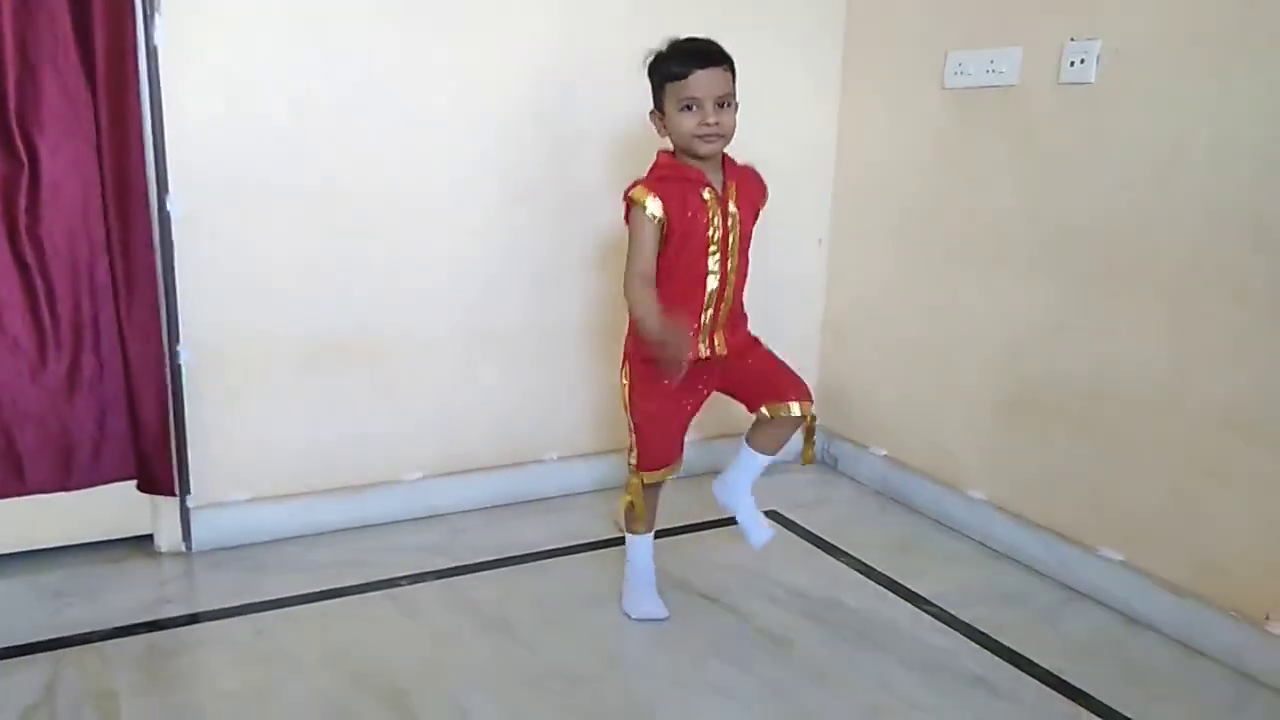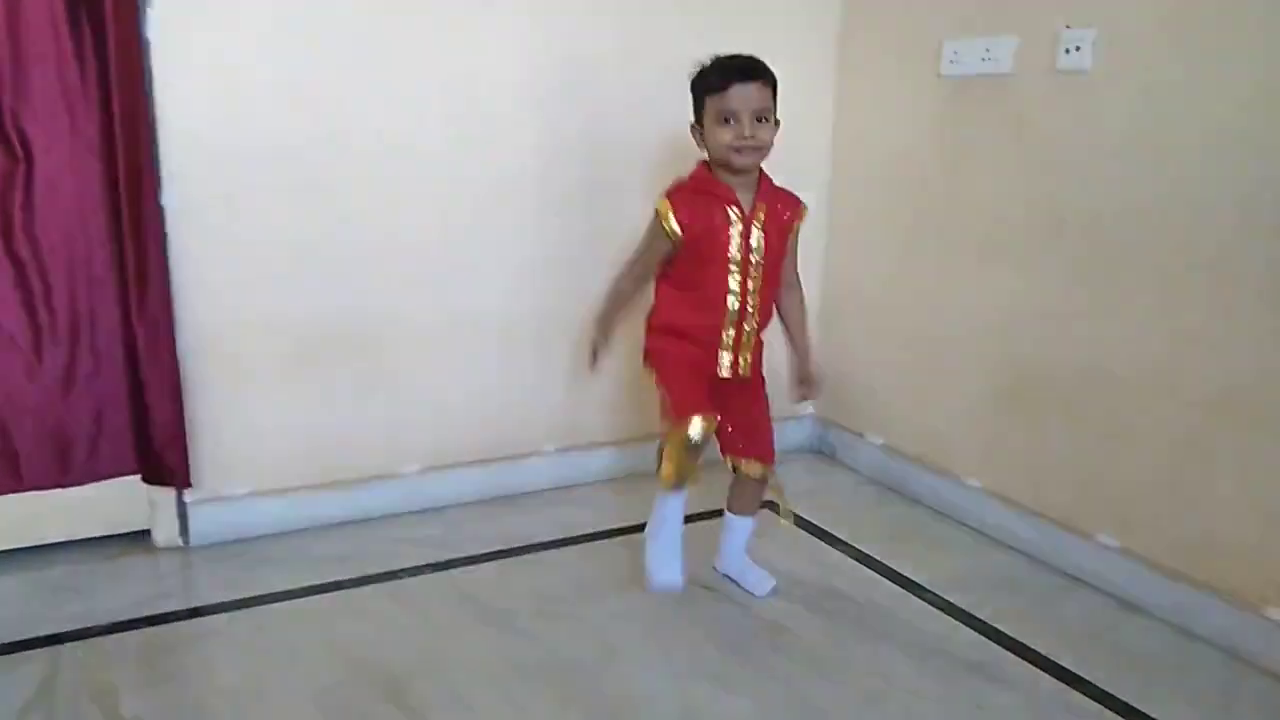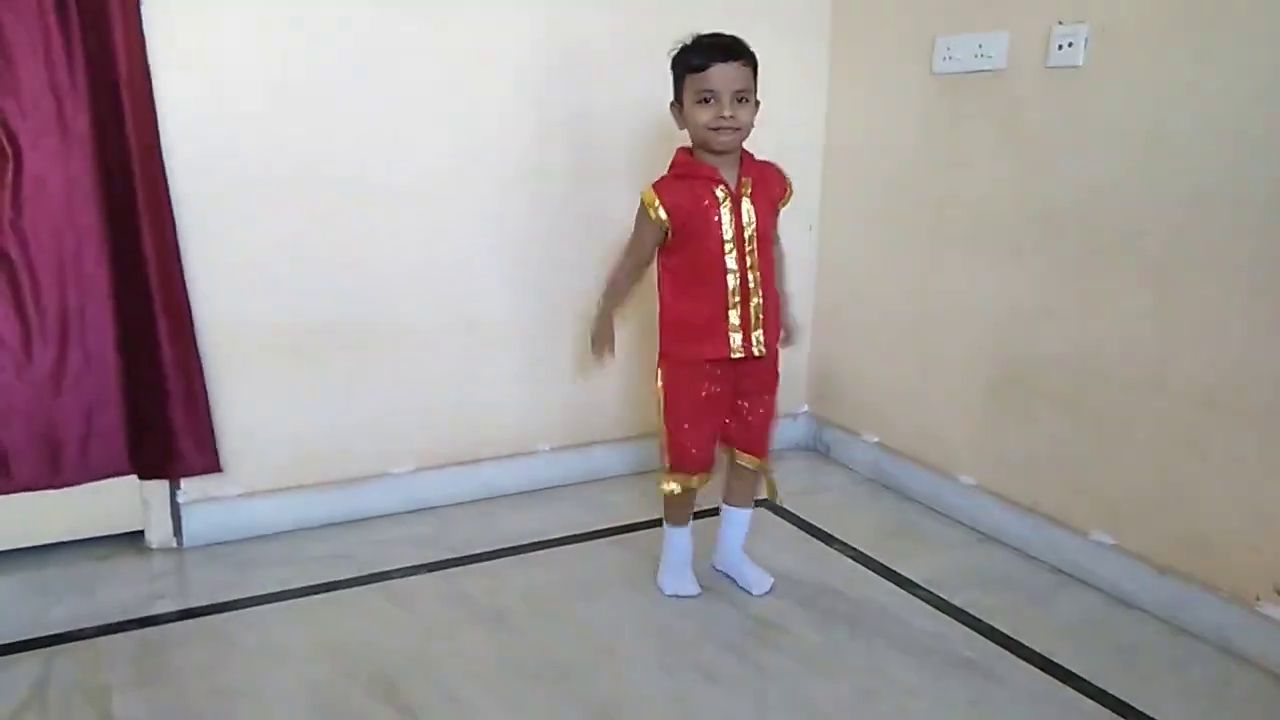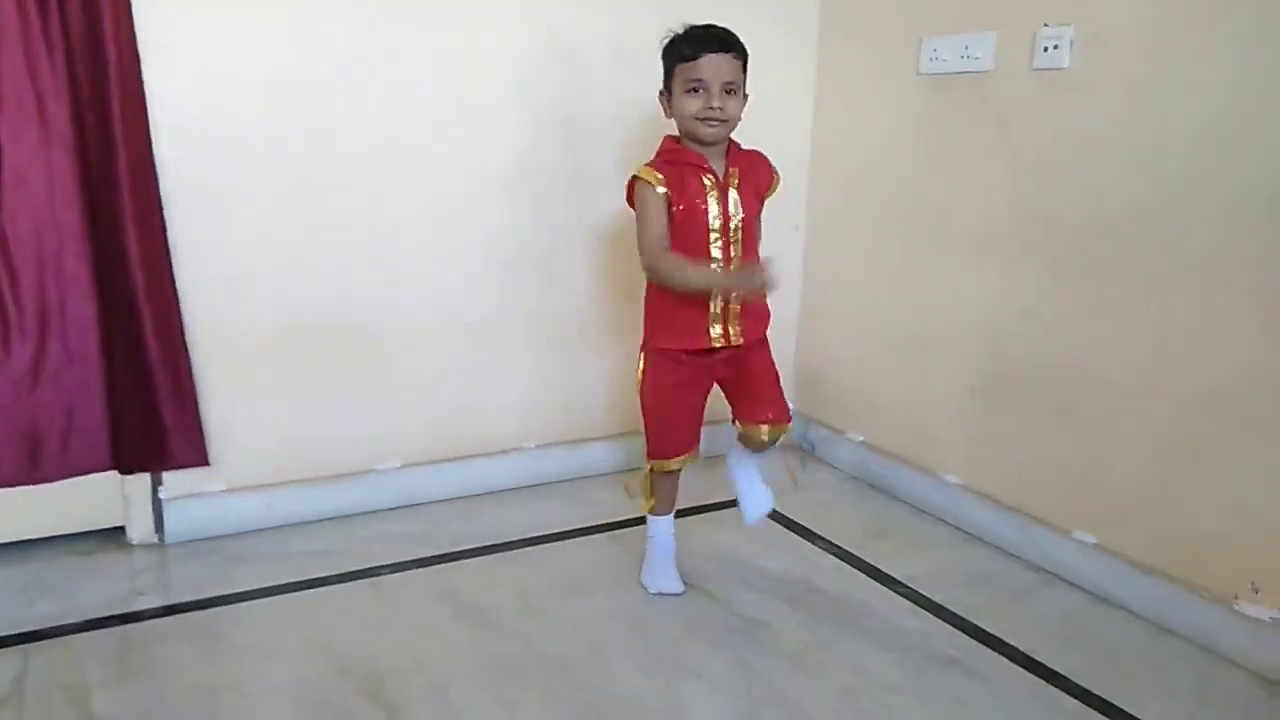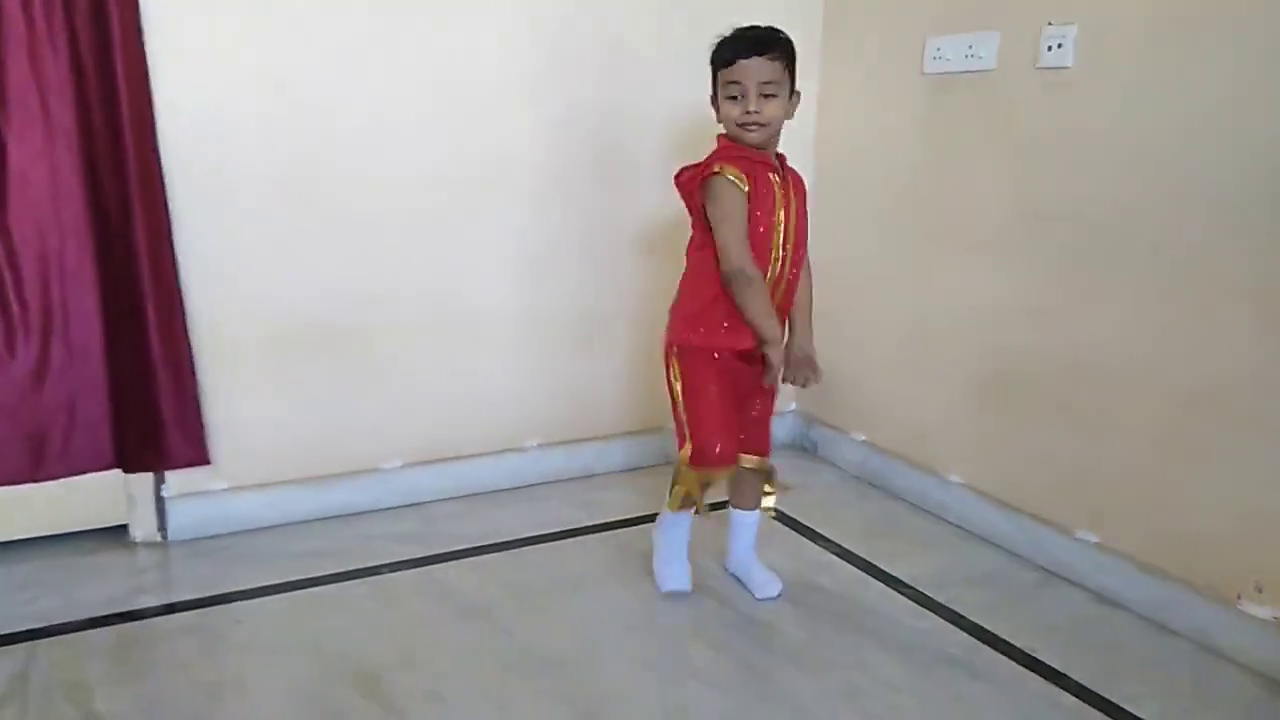
dt=0.3s
person 1, frame 1
left shoulder: (749, 186)
right shoulder: (652, 196)
right elbow: (638, 280)
right wrist: (660, 333)
left hip: (730, 340)
right hip: (665, 354)
left knee: (793, 403)
right knee: (652, 465)
left ankle: (735, 485)
right ankle: (638, 573)
person 1, frame 2
left shoulder: (784, 210)
right shoulder: (682, 207)
left elbow: (785, 286)
right elbow: (638, 273)
left wrist: (802, 356)
right wrist: (603, 329)
left hip: (743, 359)
right hip: (680, 349)
left knee: (755, 458)
right knee: (691, 433)
left ankle: (733, 554)
right ankle: (665, 520)
person 1, frame 3
left shoulder: (770, 183)
right shoulder: (668, 195)
right elbow: (633, 263)
left wrist: (783, 311)
right wrist: (604, 319)
left hip: (756, 349)
right hip: (690, 353)
left knee: (751, 453)
right knee: (690, 461)
left ankle: (732, 550)
right ankle: (674, 553)
person 1, frame 4
left shoulder: (756, 171)
right shoulder: (657, 181)
right elbow: (657, 263)
right wrist: (727, 280)
left hip: (741, 333)
right hip: (674, 341)
left knee: (769, 421)
right knee: (668, 450)
left ankle: (748, 464)
right ankle: (660, 553)
person 1, frame 5
left shoulder: (792, 182)
right shoulder: (723, 177)
left elbow: (797, 265)
right elbow: (737, 268)
left wrist: (801, 341)
right wrist: (775, 341)
left hip: (759, 346)
right hip: (703, 342)
left knee: (754, 453)
right knee: (711, 453)
left ankle: (742, 553)
right ankle: (671, 532)
